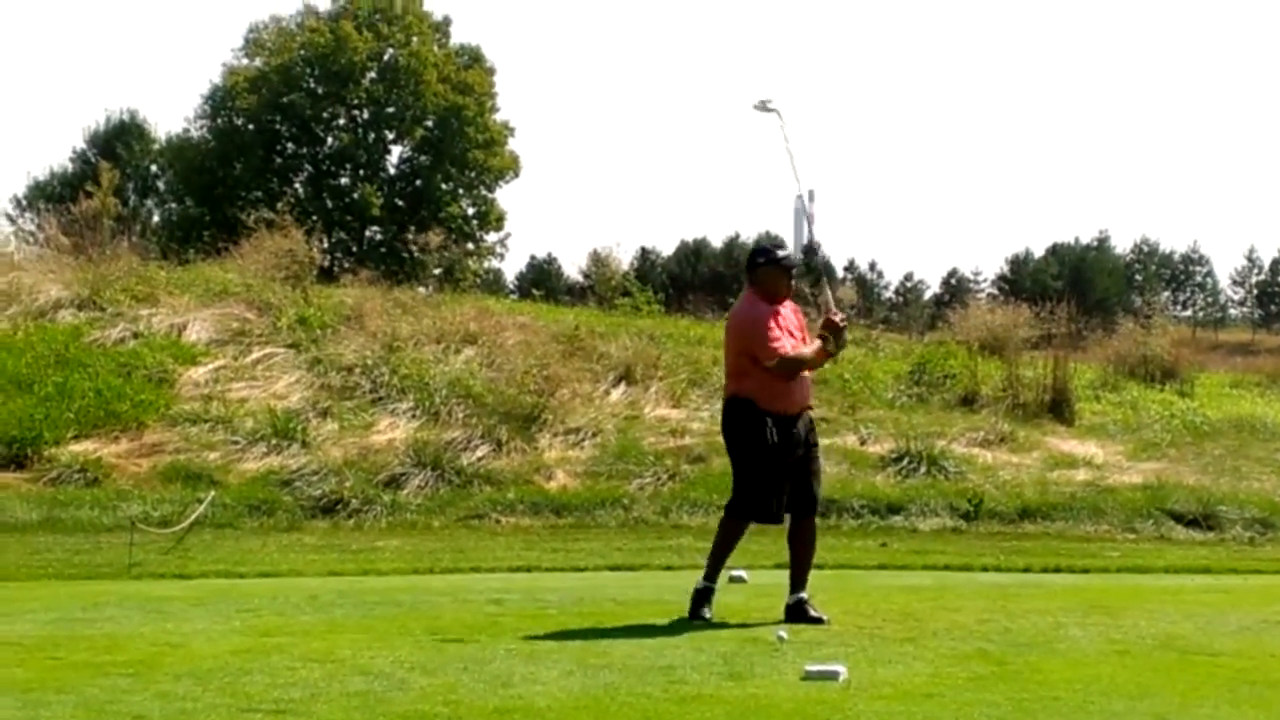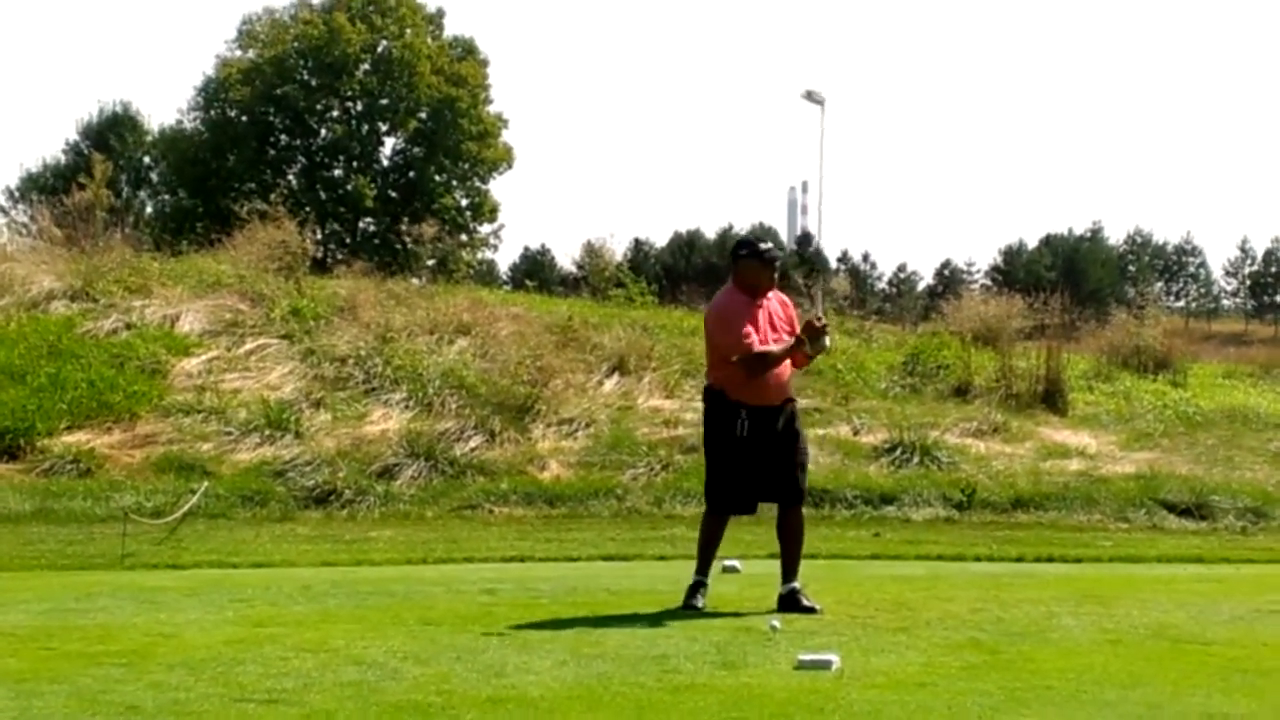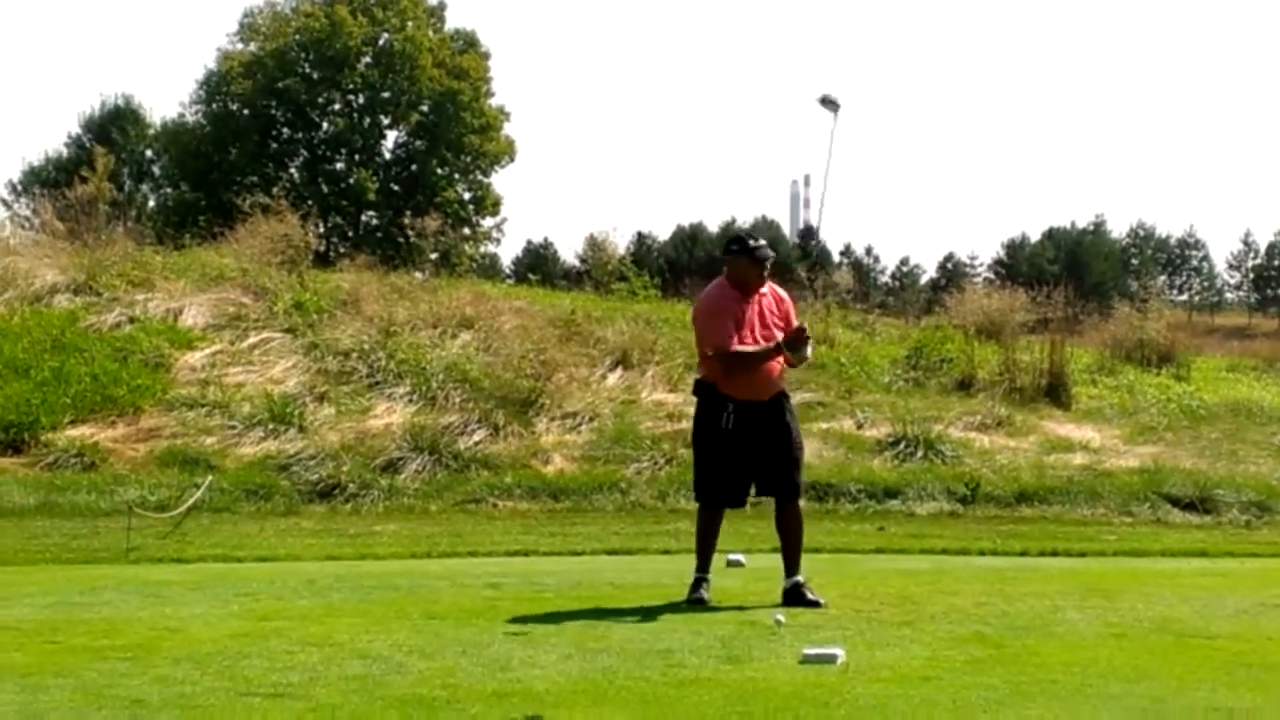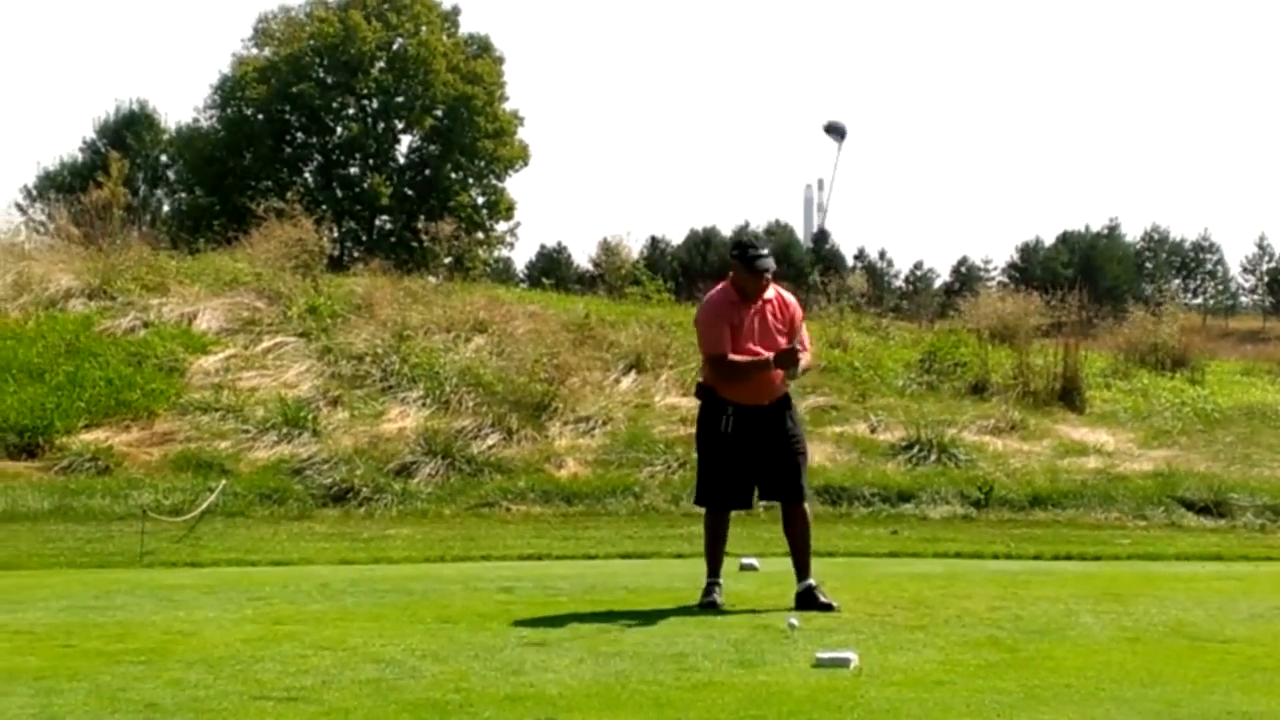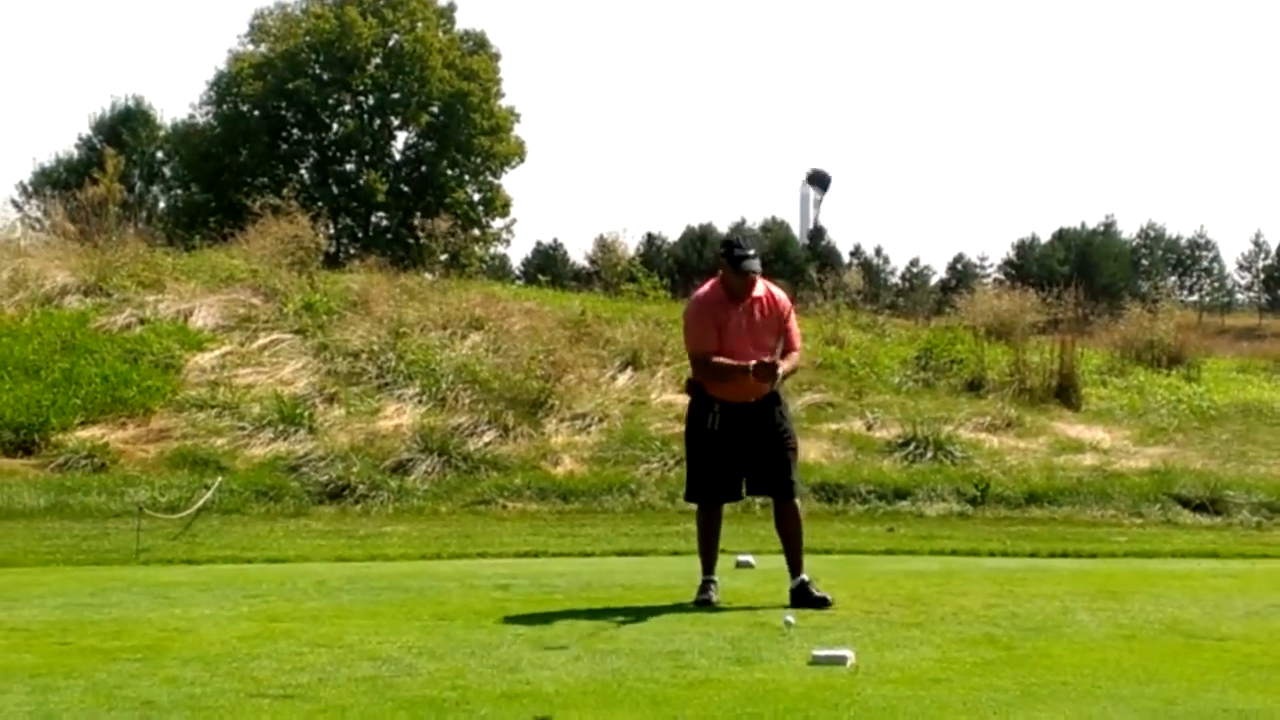
dt=0.1s
person 1, frame 1
left shoulder: (786, 308)
right shoulder: (752, 314)
left elbow: (806, 357)
right elbow: (786, 366)
left wrist: (829, 341)
right wrist: (823, 340)
left hip: (794, 420)
right hip: (754, 420)
left knee: (806, 512)
right knee: (747, 506)
left ankle: (798, 599)
right ankle: (706, 585)
person 1, frame 2
left shoulder: (780, 302)
right shoulder: (725, 307)
left elbow: (799, 356)
right elbow: (750, 364)
left wrist: (811, 343)
right wrist: (793, 346)
left hip: (780, 411)
right hip: (734, 415)
left knee: (793, 500)
right knee: (724, 502)
left ankle: (790, 588)
right ankle: (699, 582)
person 1, frame 3
left shoulder: (777, 296)
right shoulder: (714, 302)
left elbow: (793, 356)
right elbow: (728, 362)
left wrist: (799, 346)
right wrist: (777, 347)
left hip: (772, 405)
right hip: (724, 408)
left knee: (789, 494)
right knee: (715, 496)
left ankle: (794, 582)
right ankle: (701, 578)
person 1, frame 4
left shoulder: (785, 302)
right shoulder: (714, 306)
left elbow: (804, 355)
right elbow: (719, 367)
left wrist: (794, 365)
right wrist: (768, 361)
left hip: (776, 410)
right hip: (726, 413)
left knee: (795, 497)
right knee: (719, 501)
left ankle: (806, 586)
right ankle: (713, 583)
person 1, frame 5
left shoulder: (776, 298)
right shoulder: (702, 304)
left elbow: (792, 352)
right elbow: (703, 365)
left wrist: (778, 369)
right wrist: (748, 368)
left hip: (765, 406)
right hip: (715, 409)
left knee: (786, 492)
right knee: (710, 498)
left ankle: (799, 582)
right ankle: (708, 580)
